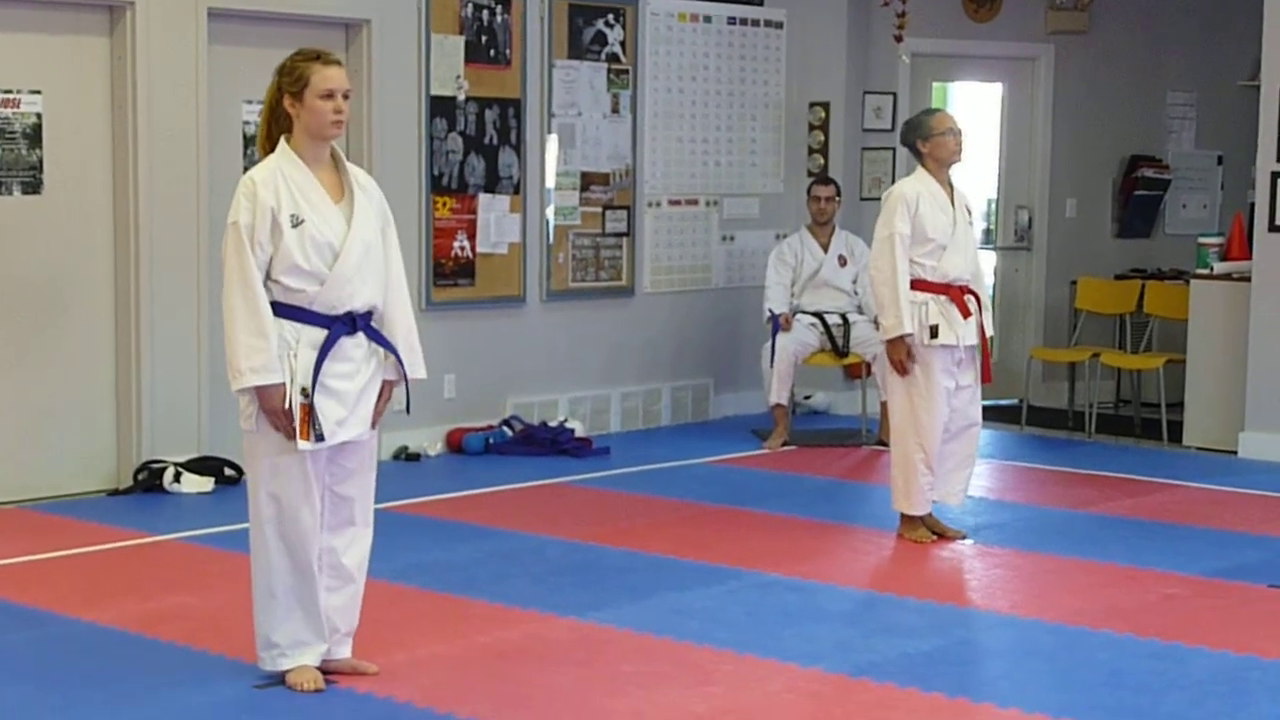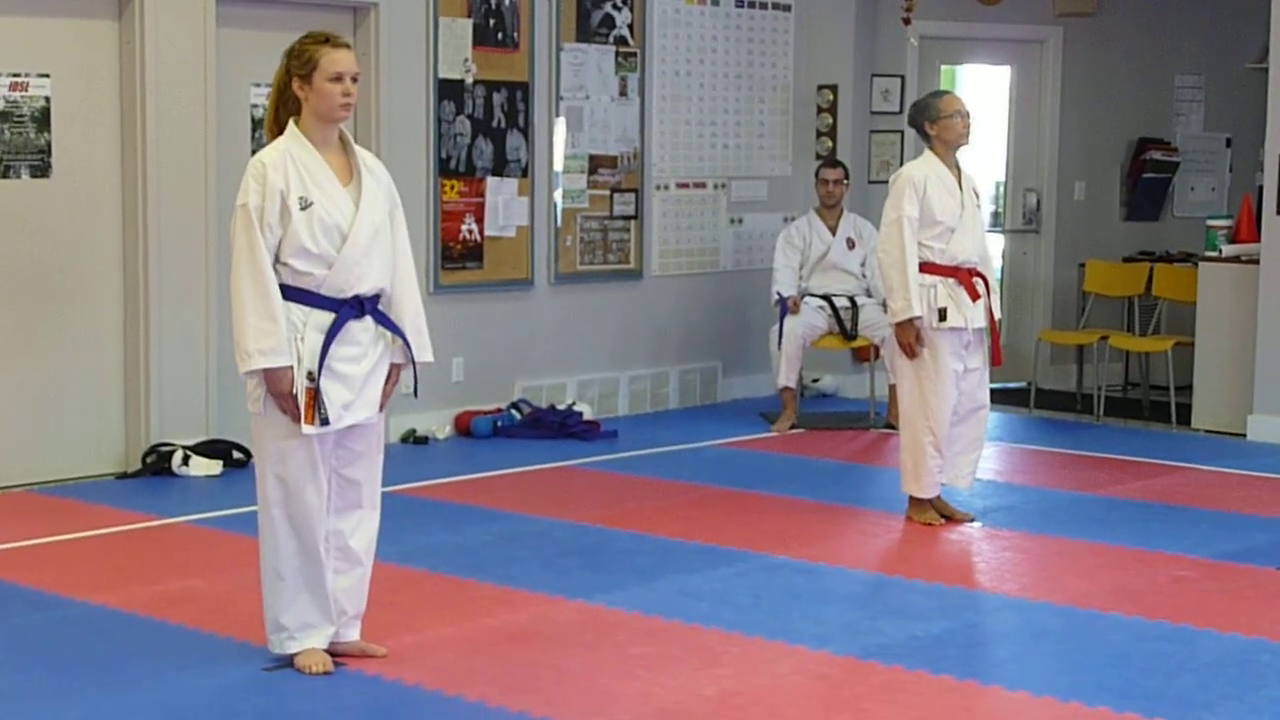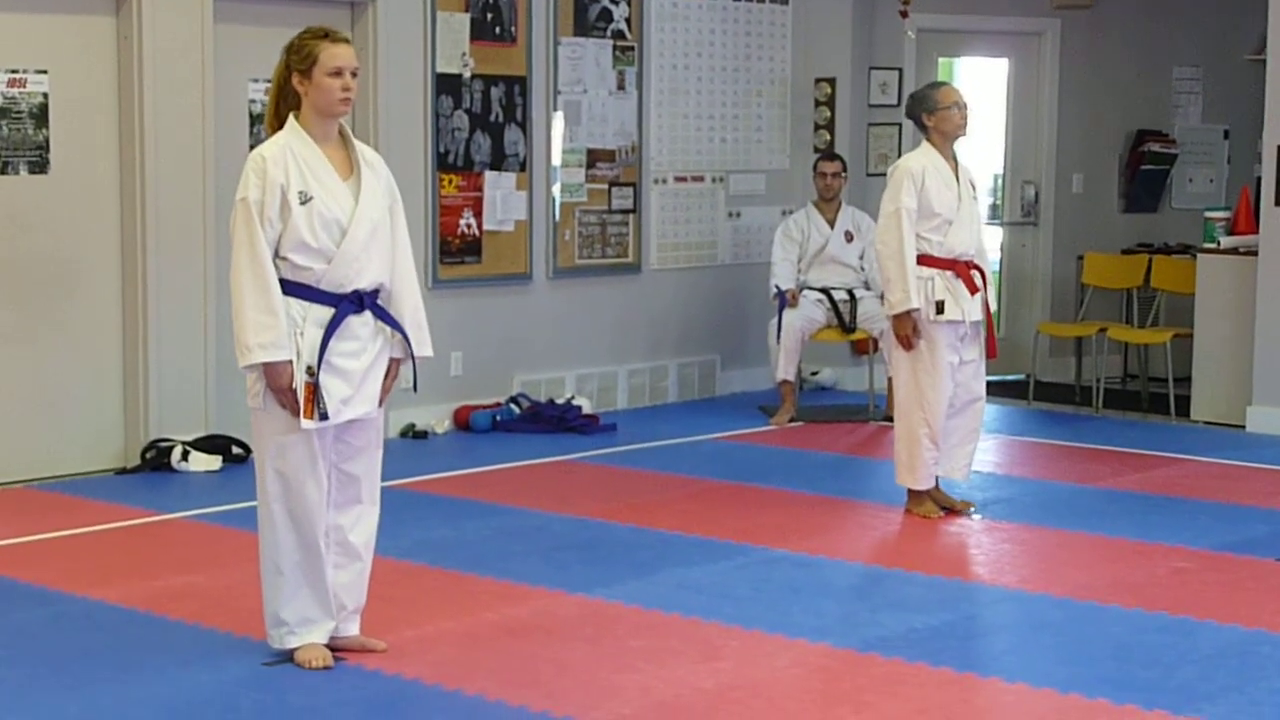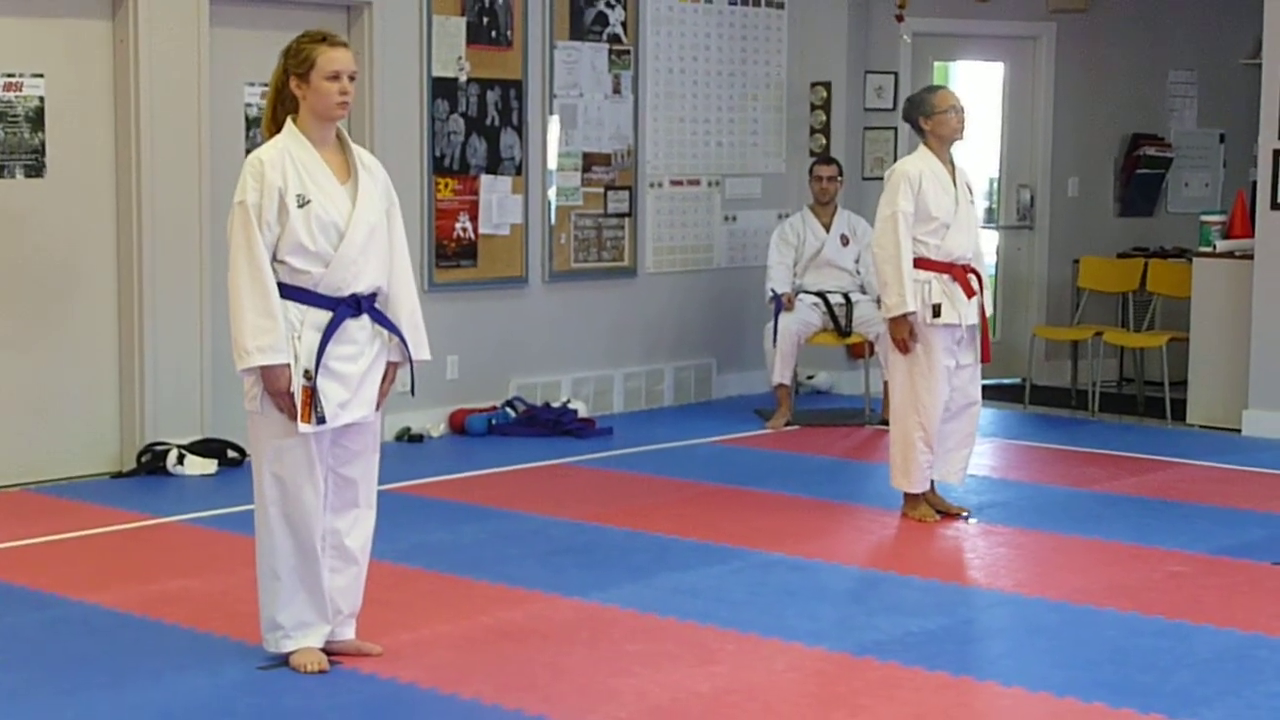
dt=0.3s
person 1, frame 1
left shoulder: (363, 187)
right shoulder: (263, 186)
left elbow: (388, 279)
right elbow: (245, 288)
left wrist: (389, 366)
right wrist: (264, 379)
left hip: (354, 363)
right hip: (293, 361)
left knee: (348, 510)
right knee: (291, 510)
left ankle: (331, 642)
right ankle: (292, 649)
person 1, frame 2
left shoulder: (371, 170)
right shoulder: (272, 168)
left elbow: (396, 263)
right elbow: (254, 271)
left wrist: (397, 351)
right wrist: (272, 361)
left hip: (362, 346)
right hip: (299, 344)
left knee: (355, 493)
right knee: (299, 493)
left ankle: (340, 624)
right ankle: (300, 632)
person 1, frame 3
left shoulder: (372, 165)
right shoulder: (271, 163)
left elbow: (395, 258)
right elbow: (254, 266)
left wrist: (395, 344)
right wrist: (273, 356)
left hip: (361, 341)
right hip: (301, 339)
left knee: (355, 487)
right knee: (298, 488)
left ankle: (340, 619)
right ankle: (301, 627)
person 1, frame 4
left shoulder: (369, 169)
right shoulder: (269, 166)
left elbow: (392, 261)
right elbow: (251, 268)
left wrist: (394, 347)
right wrist: (270, 358)
left hip: (358, 346)
right hip: (297, 343)
left knee: (351, 491)
right knee: (295, 492)
left ankle: (335, 623)
right ankle: (296, 631)
person 2, frame 1
left shoulder: (959, 197)
right shoulder: (905, 194)
right elbow: (887, 266)
left wrist: (980, 322)
right wrist: (896, 332)
left hip: (961, 320)
right hip: (924, 319)
left knee: (962, 419)
right knee: (922, 420)
left ankle: (929, 511)
right ankle: (911, 516)
person 2, frame 2
left shoulder: (967, 180)
right shoulder: (912, 177)
right elbow: (895, 249)
left wrist: (988, 305)
right wrist: (904, 315)
left hip: (969, 303)
right hip: (932, 302)
left knee: (970, 403)
right knee: (930, 403)
left ankle: (937, 493)
right ankle: (919, 498)
person 2, frame 3
left shoulder: (963, 172)
right shoulder: (911, 169)
right elbow: (893, 241)
left wrist: (982, 297)
right wrist: (902, 307)
left hip: (965, 295)
right hip: (930, 294)
left knee: (967, 395)
right knee: (927, 395)
left ankle: (937, 485)
right ankle: (917, 491)
person 2, frame 4
left shoulder: (960, 176)
right shoulder: (908, 172)
right elbow: (890, 244)
left wrist: (978, 301)
right wrist: (898, 310)
left hip: (961, 298)
right hip: (926, 298)
left knee: (962, 399)
right knee: (922, 399)
left ankle: (931, 488)
right ankle: (913, 494)
person 3, frame 1
left shoulder: (855, 246)
right shoulder: (789, 247)
left elbow: (869, 289)
right elbow: (777, 287)
right wrist: (781, 312)
left hip: (849, 321)
right hip: (806, 321)
right knee: (779, 348)
left ankle: (887, 426)
right ankle: (781, 427)
person 3, frame 2
left shoulder: (863, 229)
right shoulder: (797, 230)
left elbow: (877, 272)
right elbow: (785, 270)
right wrist: (789, 295)
left hip: (857, 304)
right hip: (815, 304)
right knee: (788, 331)
left ankle: (895, 409)
right ankle: (789, 410)
person 3, frame 3
left shoulder: (862, 222)
right shoulder: (795, 223)
left elbow: (876, 264)
right elbow: (783, 263)
right wrist: (787, 289)
left hip: (856, 297)
right hip: (813, 297)
right knee: (785, 324)
left ankle: (895, 401)
right ankle: (788, 403)
person 3, frame 4
left shoulder: (858, 226)
right shoulder: (791, 227)
left elbow: (871, 268)
right elbow: (779, 267)
right wrist: (783, 292)
left hip: (852, 300)
right hip: (809, 301)
right knee: (782, 328)
left ankle: (890, 405)
right ankle: (784, 406)
